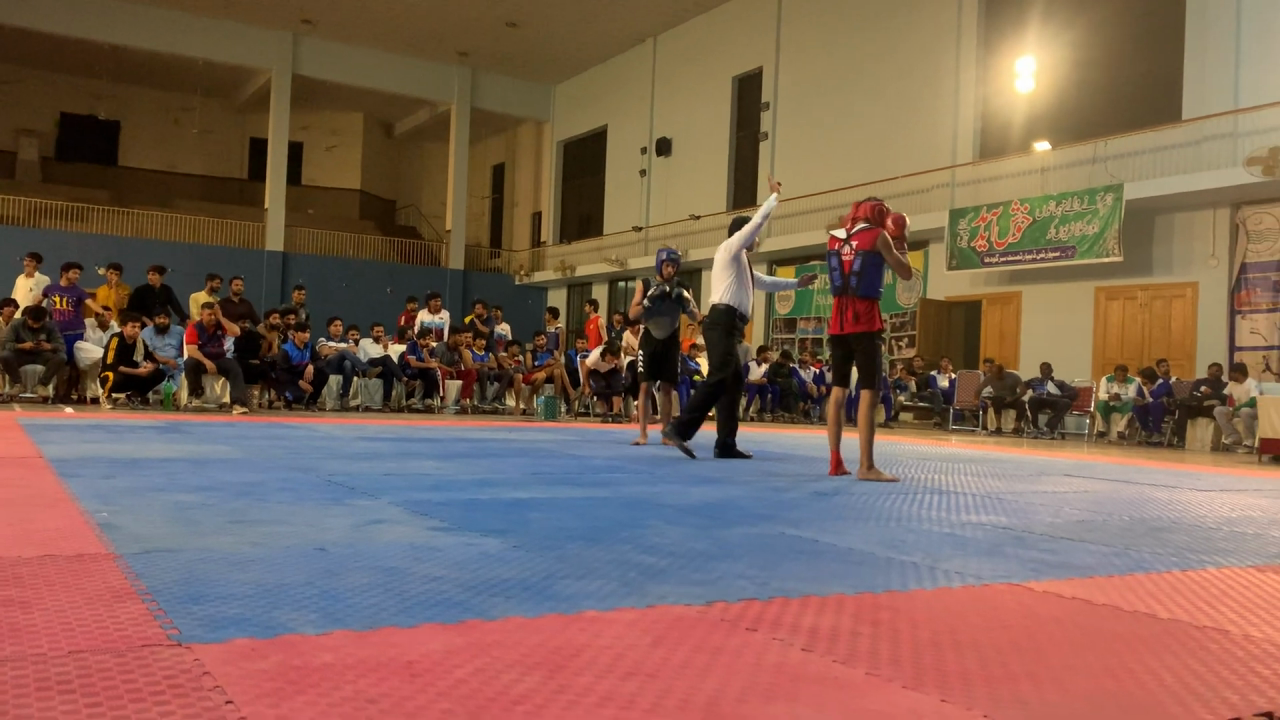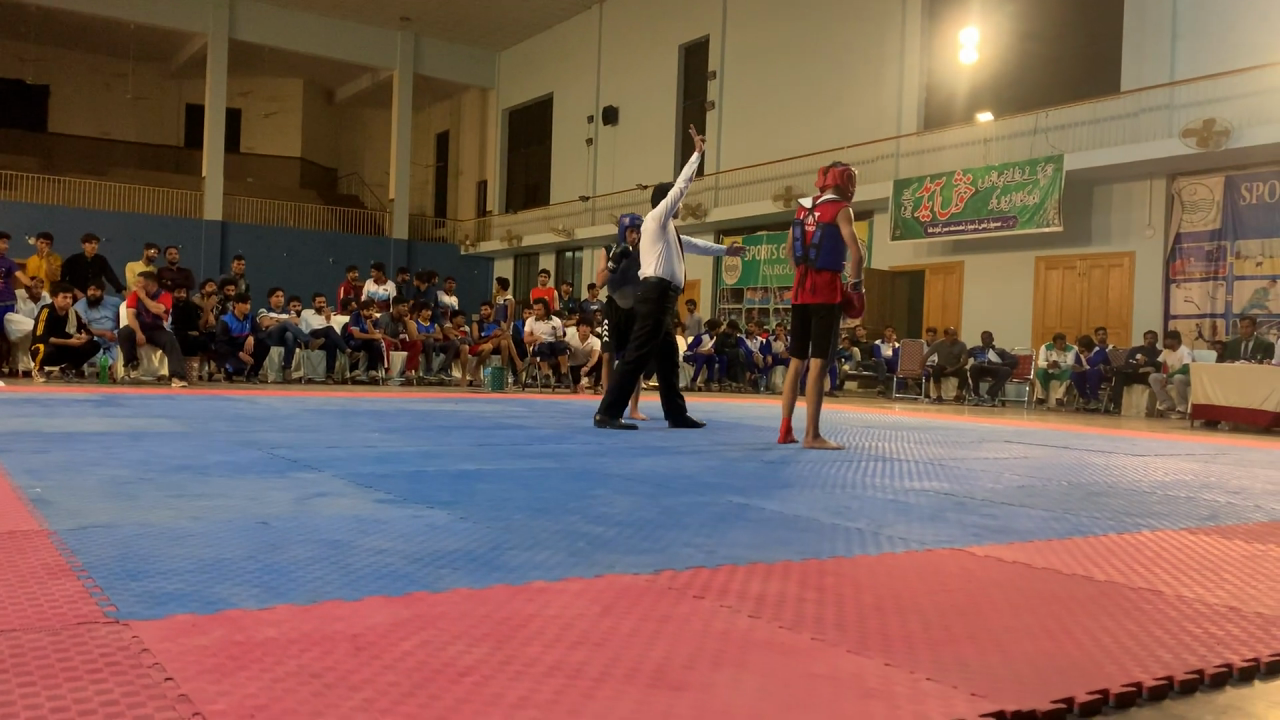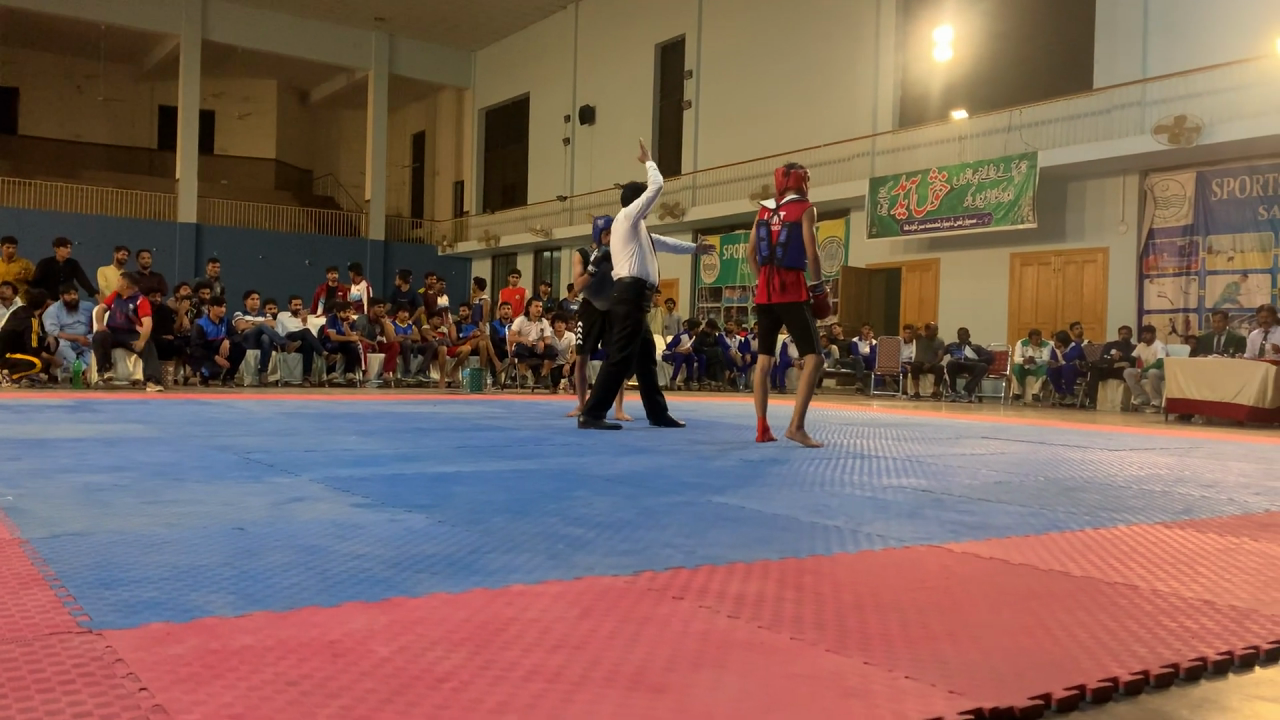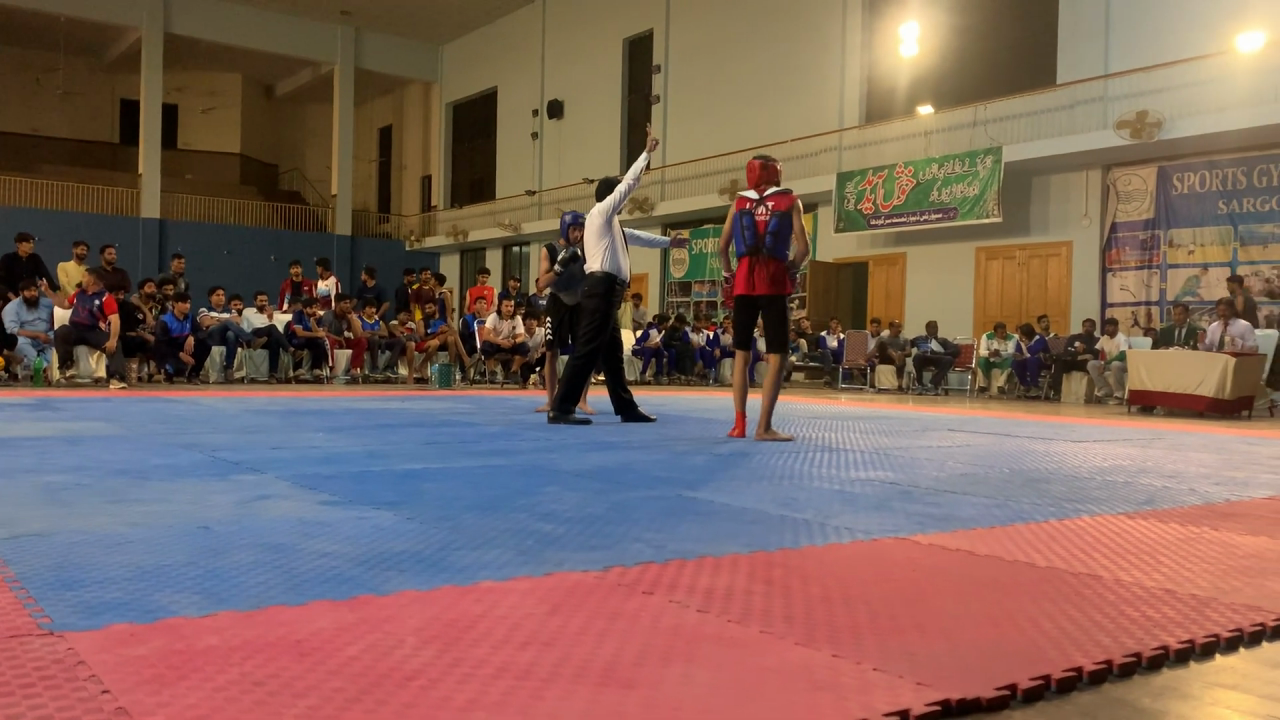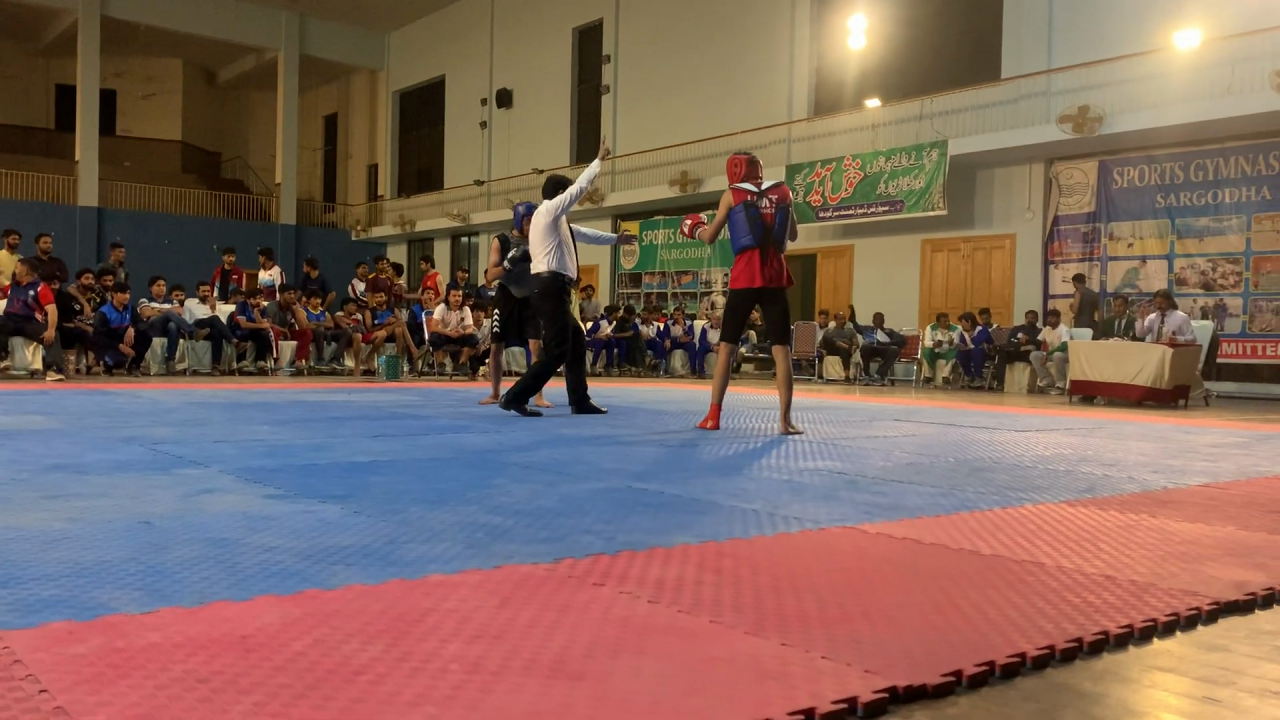
dt=1s
person 1, frame 1
left shoulder: (740, 263)
right shoulder: (731, 248)
left elbow: (765, 282)
right elbow: (758, 221)
left wrist: (797, 283)
right wrist: (774, 195)
left hip: (725, 323)
right hip: (724, 321)
left knee: (731, 382)
right knee: (719, 379)
left ankle: (726, 444)
right ankle: (679, 427)
person 1, frame 2
left shoulder: (668, 230)
right shoulder: (657, 218)
left elbow: (693, 244)
right elbow: (681, 185)
left wrist: (724, 250)
right wrist: (697, 153)
left hip: (660, 296)
right hip: (656, 294)
left knee: (668, 357)
right knee: (639, 354)
left ankle: (676, 415)
right ankle: (607, 412)
person 1, frame 3
left shoulder: (635, 228)
right shoulder: (628, 216)
left elbow: (662, 243)
right elbow: (655, 187)
left wrist: (695, 248)
right wrist: (649, 162)
left hip: (632, 295)
right hip: (631, 293)
left knee: (645, 354)
right knee: (621, 356)
left ankle: (657, 412)
right ankle: (591, 414)
person 1, frame 4
left shoulder: (609, 223)
right shoulder: (601, 212)
left elbow: (636, 236)
right elbow: (629, 182)
left wrist: (668, 242)
right wrist: (647, 152)
left hip: (605, 290)
right hip: (602, 288)
left knee: (612, 352)
right knee: (587, 349)
left ankle: (626, 408)
right ankle: (561, 409)
person 1, frame 5
left shoulder: (556, 219)
right shoulder: (549, 209)
left elbow: (582, 233)
right elbow: (579, 187)
left wrist: (616, 238)
right wrist: (600, 159)
left hip: (553, 288)
right hip: (551, 286)
left knee: (575, 342)
right knee: (559, 349)
left ankle: (579, 399)
right ankle: (516, 396)
person 2, frame 1
left shoulder: (834, 238)
right shoulder: (877, 236)
right elbow: (906, 273)
right wrist: (899, 242)
left hip: (838, 319)
right hip: (865, 321)
left knee: (838, 390)
right knee: (869, 393)
left ankle: (835, 462)
right ankle: (866, 466)
person 2, frame 2
left shoulder: (803, 207)
right shoulder: (841, 209)
left elbow: (791, 252)
right elbow: (856, 253)
right wrist: (855, 284)
left hip: (801, 289)
right hip: (826, 291)
left knee: (797, 361)
right knee: (818, 363)
left ankle: (786, 429)
right ankle: (812, 434)
person 2, frame 3
left shoulder: (763, 210)
right shoulder: (805, 208)
left elbow: (751, 253)
right elbow: (811, 253)
right wrist: (819, 287)
left hip: (765, 291)
right hip: (792, 290)
left knee: (764, 359)
right knee: (813, 357)
left ankle: (762, 428)
right ankle: (796, 426)
person 2, frame 4
left shoulder: (739, 202)
right shoulder: (790, 201)
left elbow: (722, 246)
right elbow: (802, 248)
left wrist: (727, 275)
right wrist: (791, 271)
left hip: (743, 282)
right hip: (774, 283)
left knee: (742, 355)
right knee: (776, 357)
left ankle: (739, 424)
right ankle: (764, 427)
person 2, frame 5
left shoulder: (732, 195)
right shoulder: (783, 193)
left elbow: (710, 237)
right elbow: (792, 236)
left wrist: (694, 228)
left hip: (744, 276)
right hip: (775, 276)
left knee: (726, 347)
right knee: (781, 349)
left ankle: (713, 416)
right ankle: (785, 419)
person 3, frame 1
left shoulder: (682, 287)
right shoulder: (644, 285)
left elbow: (696, 317)
right elbow: (632, 314)
left wrist: (687, 303)
right wrist: (649, 300)
left hip: (671, 341)
right hip: (649, 339)
left knee: (667, 389)
right knee: (645, 387)
right ankle: (643, 434)
person 3, frame 2
right shoulder: (608, 252)
right elbow: (599, 281)
right wrist: (615, 261)
left hip: (636, 309)
right hip: (614, 308)
right knee: (608, 357)
left ankle: (634, 409)
person 3, frame 3
right shoulder: (582, 255)
right elbow: (578, 287)
right wrist: (594, 265)
left hip: (612, 310)
right hip: (590, 310)
right knee: (581, 360)
left ankle: (619, 409)
right ankle: (581, 405)
person 3, frame 4
right shoulder: (549, 250)
right elbow: (542, 284)
right wrist: (561, 265)
left hip: (581, 305)
right hip: (558, 305)
right knee: (551, 354)
left ankle: (583, 401)
right ankle: (551, 402)
person 3, frame 5
right shoulder: (501, 241)
right elbow: (490, 276)
right wrist: (510, 262)
left hip: (530, 299)
right hip: (506, 298)
left knee: (537, 346)
right knee: (496, 347)
left ankle: (538, 396)
right ankle: (495, 393)
